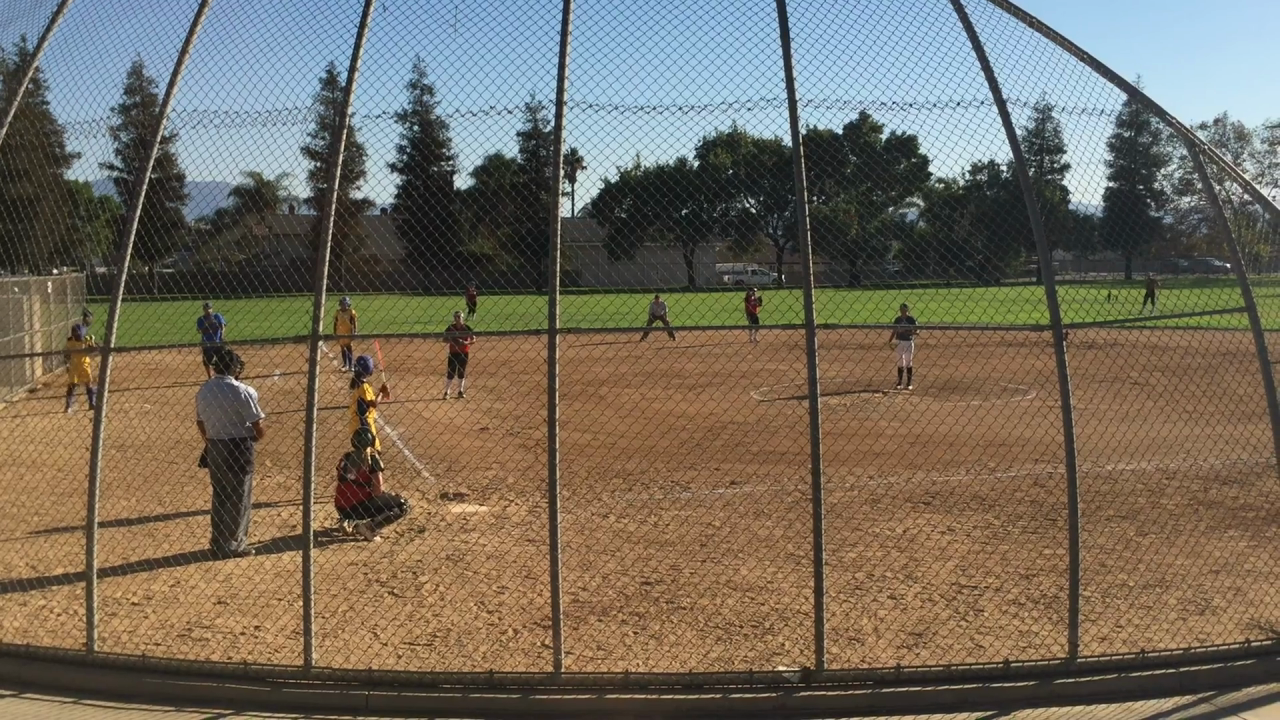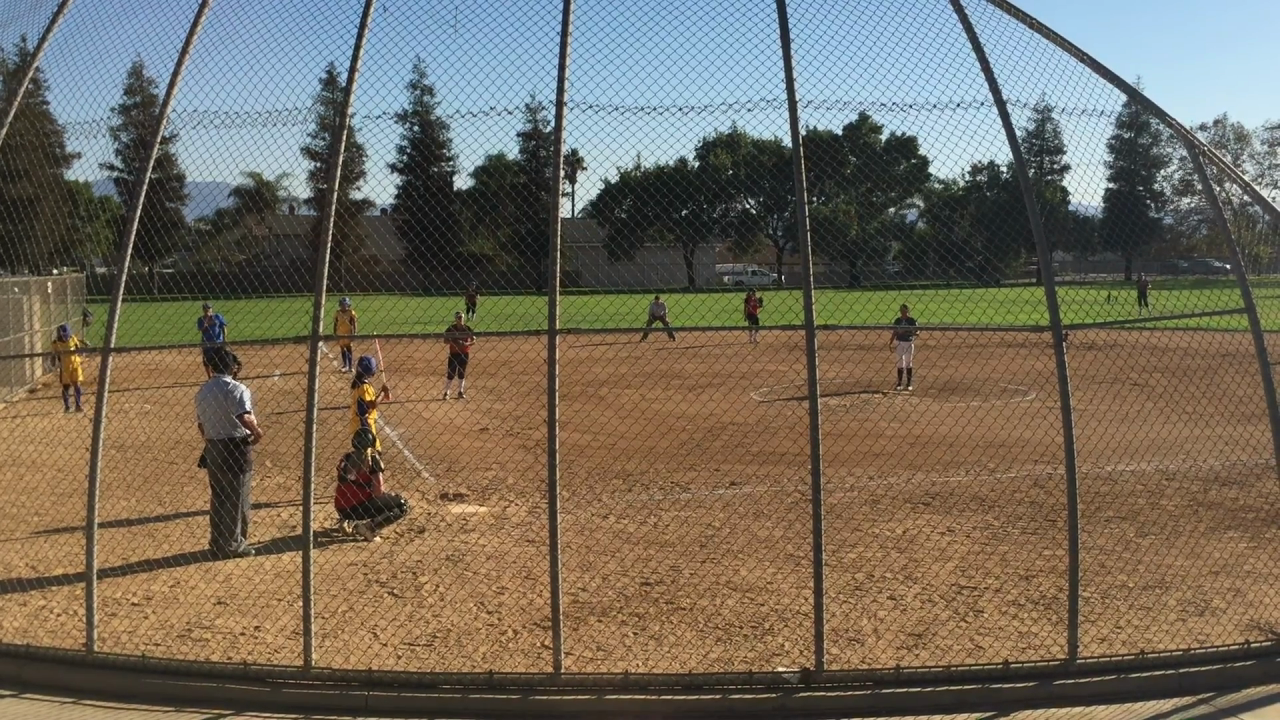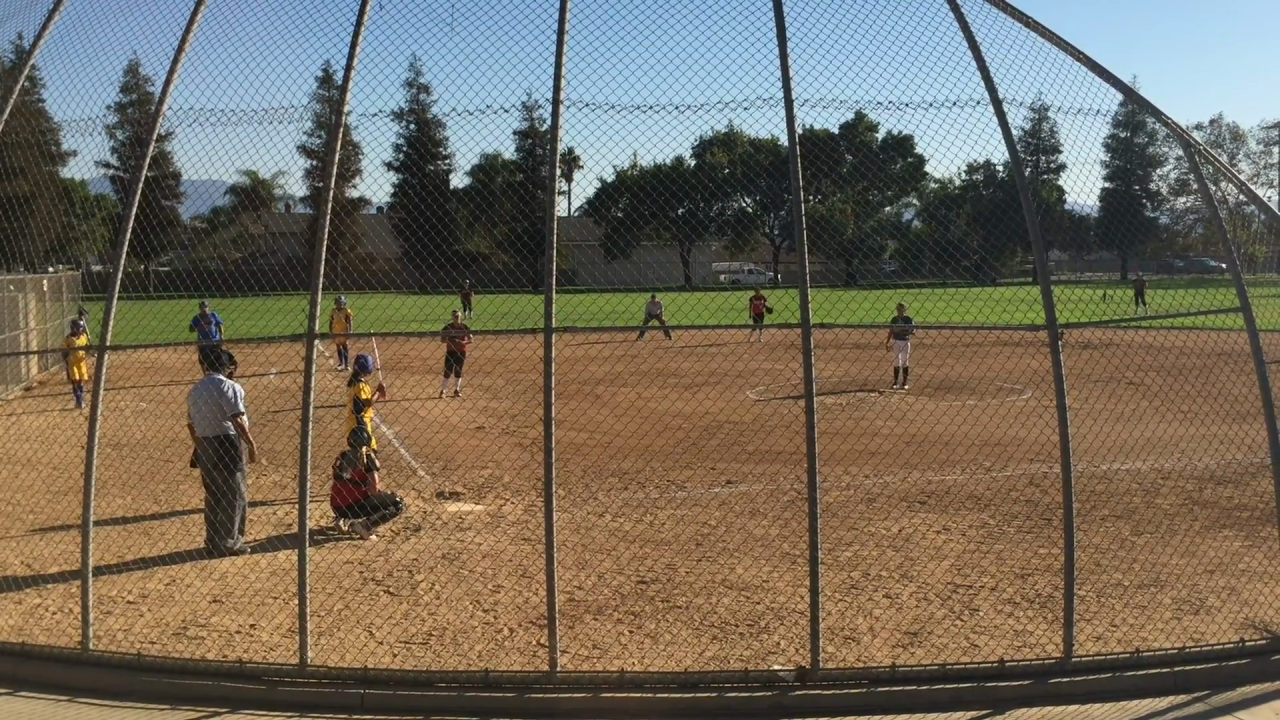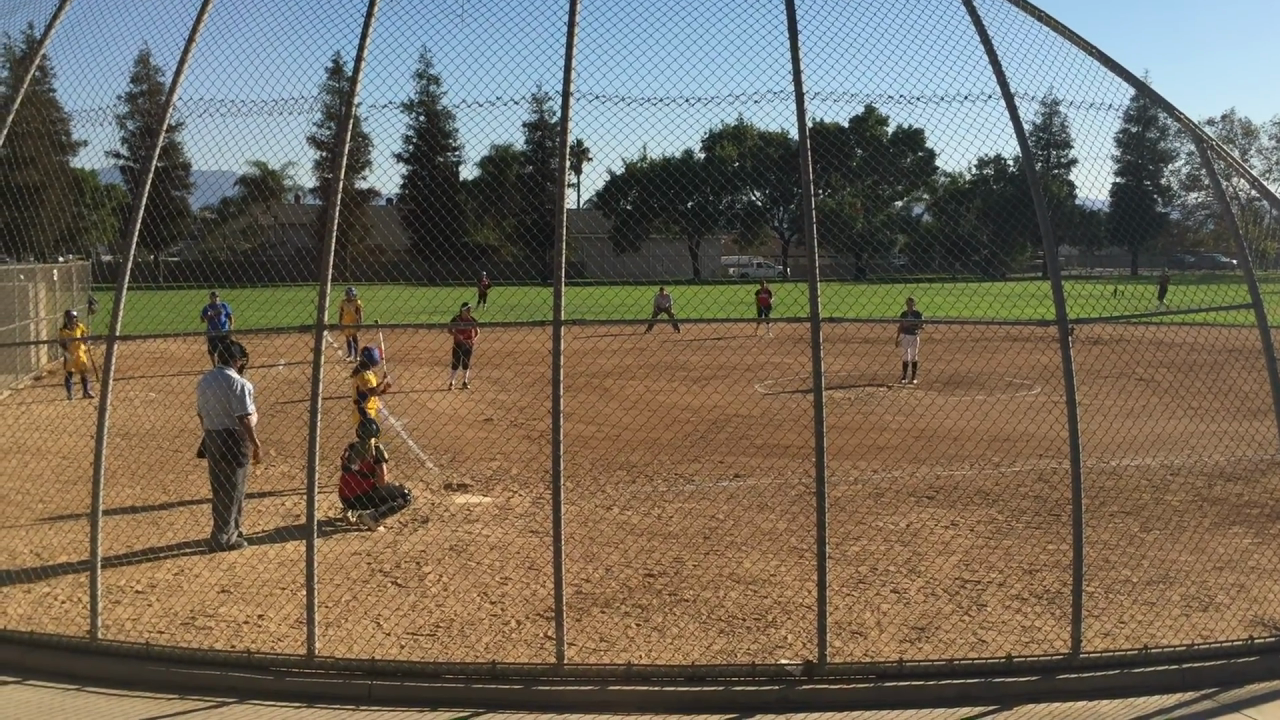
dt=1s
person 1, frame 1
left shoulder: (204, 391)
right shoulder: (242, 391)
left elbow: (200, 423)
right elbow: (257, 424)
right wrist: (257, 437)
left hip: (214, 448)
right hip: (238, 448)
left knee: (220, 496)
right knee: (238, 497)
left ankle: (218, 541)
right ankle: (232, 544)
person 1, frame 2
left shoulder: (203, 391)
right shoulder: (236, 388)
left elbow: (201, 424)
right elbow: (244, 418)
right wrist: (258, 432)
left hip: (212, 448)
right hip: (235, 447)
left knee: (218, 496)
right knee: (237, 497)
left ankle: (218, 541)
right ankle: (232, 544)
person 1, frame 3
left shoulder: (195, 390)
right shoulder: (229, 387)
left elbow: (191, 425)
right elbow: (237, 420)
right wrist: (251, 444)
left hip: (204, 446)
right hip: (227, 444)
left knee: (212, 495)
right knee: (234, 495)
left ankle: (213, 540)
right ankle: (229, 542)
person 1, frame 4
left shoulder: (205, 380)
right shoulder: (237, 383)
left elbow: (201, 414)
right elbow: (244, 418)
right wrist: (256, 444)
left hip: (211, 439)
right hip: (232, 439)
left knee: (220, 488)
right knee: (233, 490)
left ankle: (224, 531)
right ankle: (225, 537)
